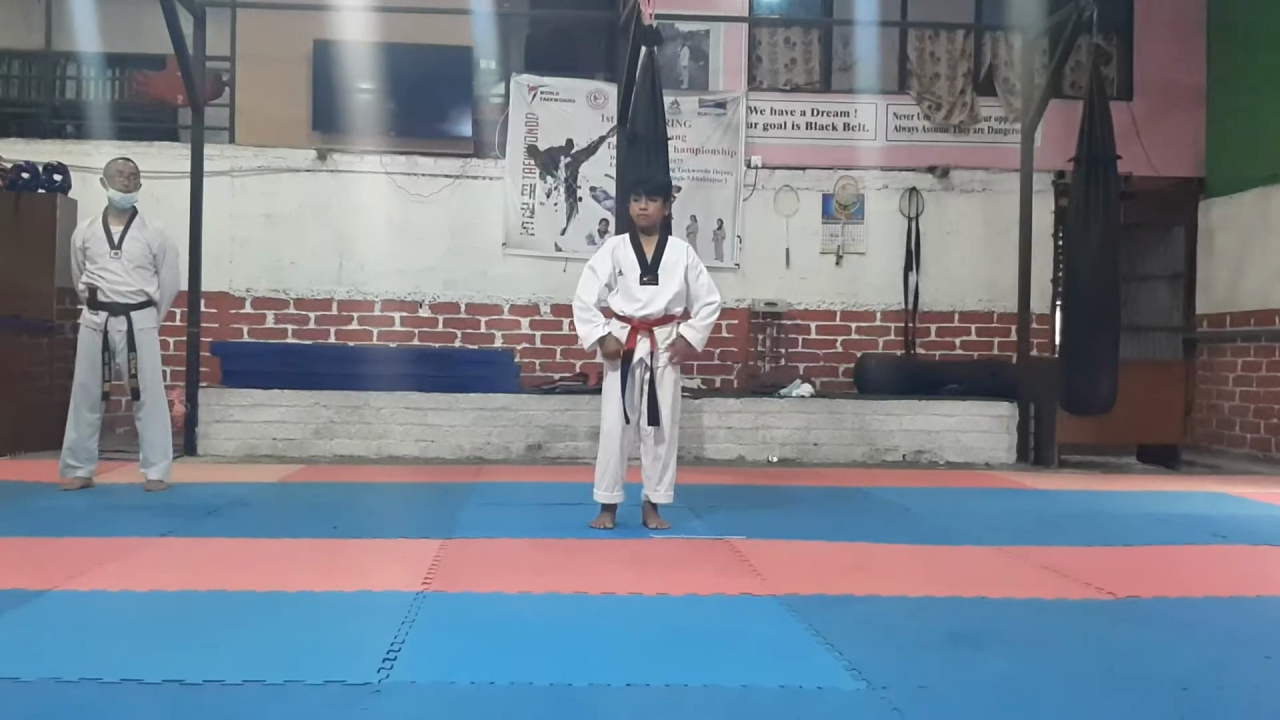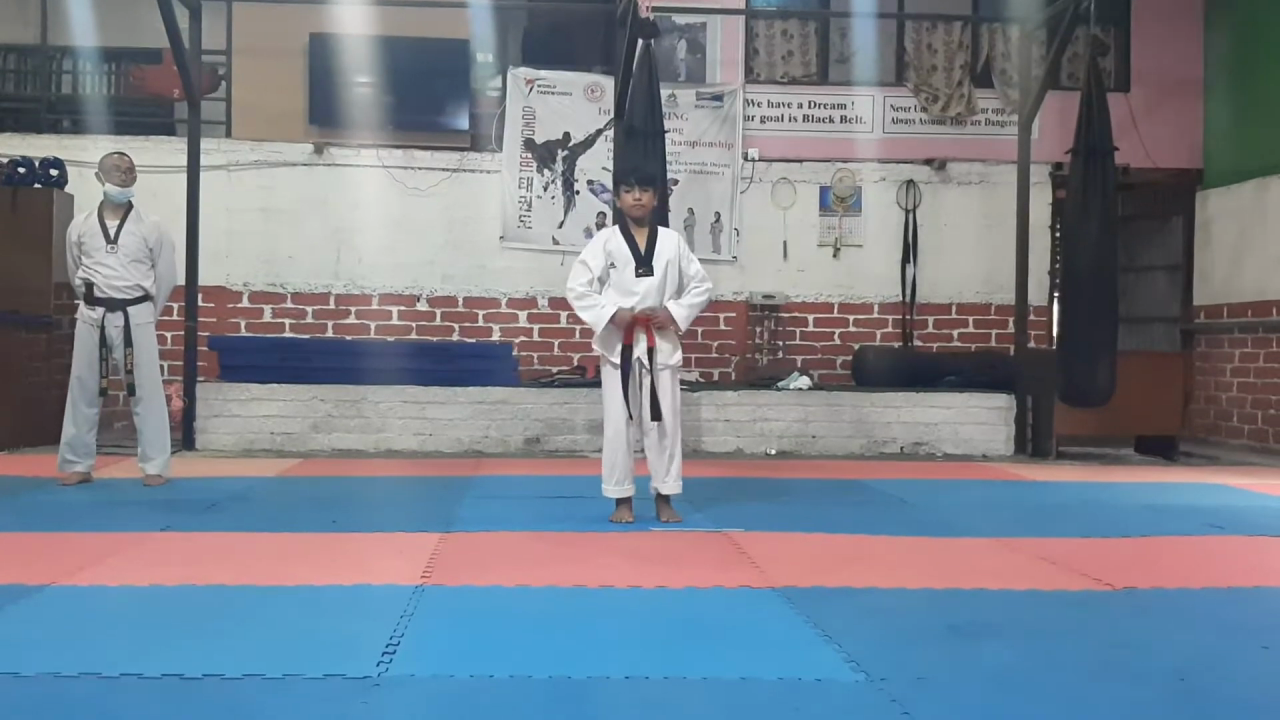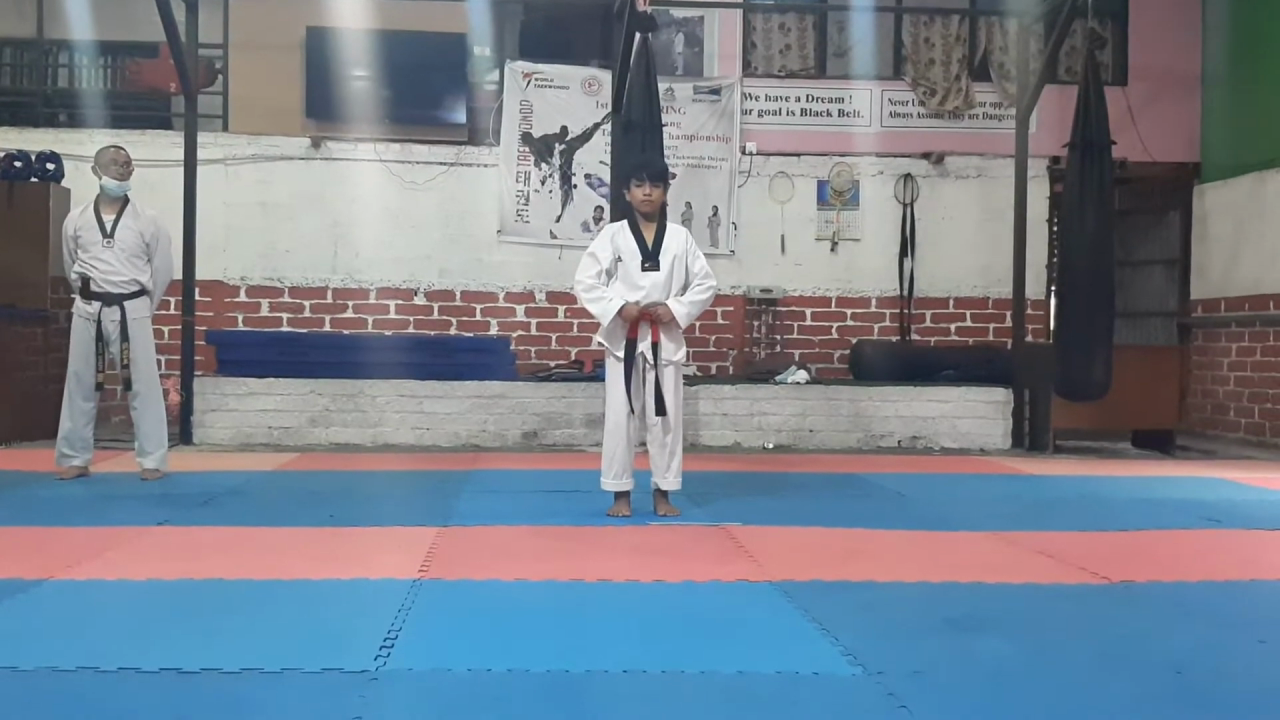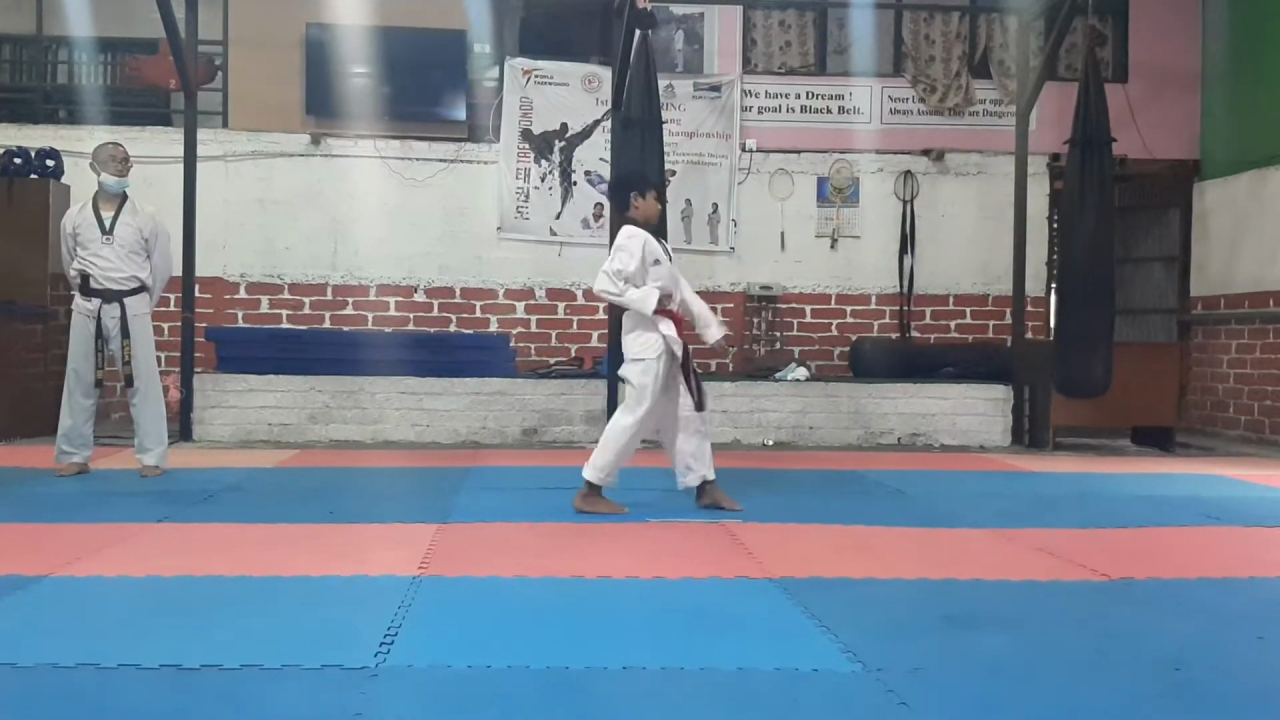
dt=1s
person 1, frame 1
left shoulder: (682, 252)
right shoulder: (614, 248)
left elbow: (709, 300)
right elbow: (585, 297)
left wrist: (690, 337)
right wrist: (601, 336)
left hip: (664, 347)
right hip: (622, 345)
left knee: (661, 427)
right knee: (616, 425)
left ankle: (652, 504)
right ankle: (608, 505)
person 1, frame 2
left shoulder: (672, 241)
right shoulder: (606, 241)
left elbow: (701, 285)
right elbow: (577, 288)
left wrist: (675, 314)
right wrist: (611, 314)
left hip: (660, 341)
right hip: (618, 341)
left knee: (664, 420)
right knee: (618, 421)
left ankle: (664, 496)
right ankle: (622, 498)
person 1, frame 3
left shoulder: (680, 237)
right shoulder: (613, 235)
left elbow: (706, 284)
right elbow: (585, 281)
left wrist: (677, 309)
right wrist: (617, 307)
left hip: (664, 337)
right hip: (623, 336)
left knee: (666, 415)
right knee: (619, 415)
left ankle: (662, 492)
right ankle: (620, 493)
person 1, frame 4
left shoulder: (648, 240)
right shoulder: (633, 238)
left elbow: (681, 291)
right elbow: (605, 284)
left wrist: (712, 328)
right wrist: (652, 300)
left hip: (665, 338)
right hip: (648, 339)
left knee: (688, 413)
right knee: (636, 416)
left ankle: (705, 487)
right ankle: (589, 491)
person 2, frame 1
left shoulder: (153, 233)
right shoulder: (85, 231)
left elbow: (169, 282)
right elbow: (80, 278)
left wrist: (148, 317)
right wrist: (98, 310)
left hip: (138, 323)
right hip: (96, 322)
left knee: (149, 396)
right knee: (86, 396)
left ankle: (156, 471)
right ankle: (79, 469)
person 2, frame 2
left shoulder: (150, 227)
right shoulder: (81, 226)
left elbow: (166, 275)
right elbow: (76, 272)
left wrist: (146, 311)
right wrist: (95, 304)
left hip: (135, 317)
right hip: (92, 317)
left knee: (147, 391)
right knee: (83, 390)
left ankle: (155, 466)
right ankle: (77, 464)
person 2, frame 3
left shoulder: (146, 221)
right shoulder: (76, 220)
left elbow: (162, 269)
right elbow: (72, 267)
left wrist: (142, 305)
right wrist: (91, 299)
left hip: (131, 312)
right hip: (88, 312)
left knee: (144, 385)
right knee: (80, 385)
left ankle: (152, 460)
right ankle: (75, 458)
person 2, frame 4
left shoulder: (145, 217)
right shoulder: (75, 217)
left elbow: (161, 266)
right elbow: (71, 265)
left wrist: (142, 302)
right wrist: (91, 297)
left hip: (131, 309)
right hip: (88, 309)
left knee: (143, 382)
right knee: (80, 382)
left ankle: (152, 457)
right ankle: (75, 455)
